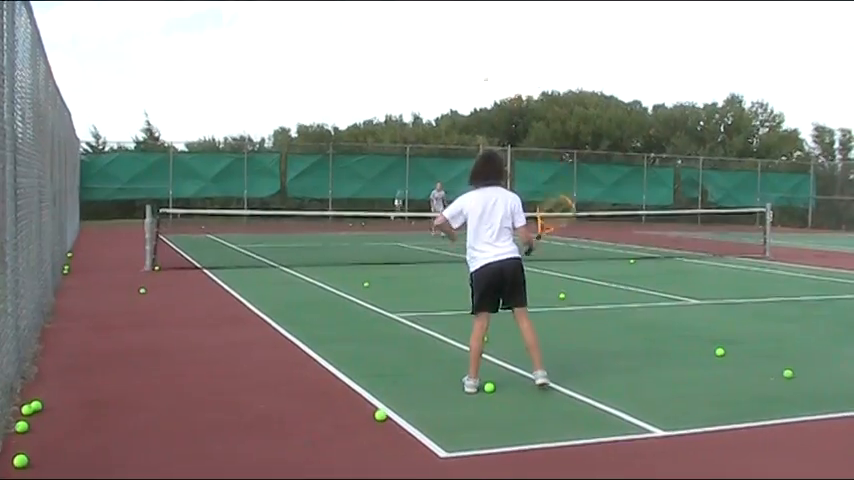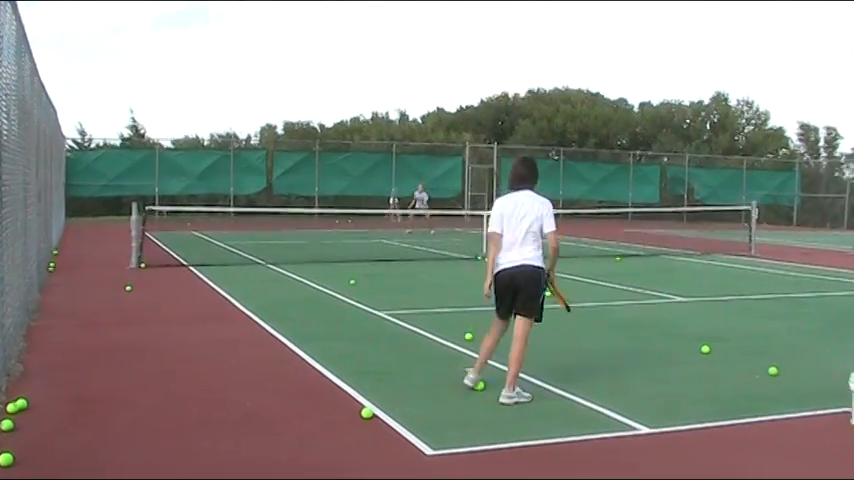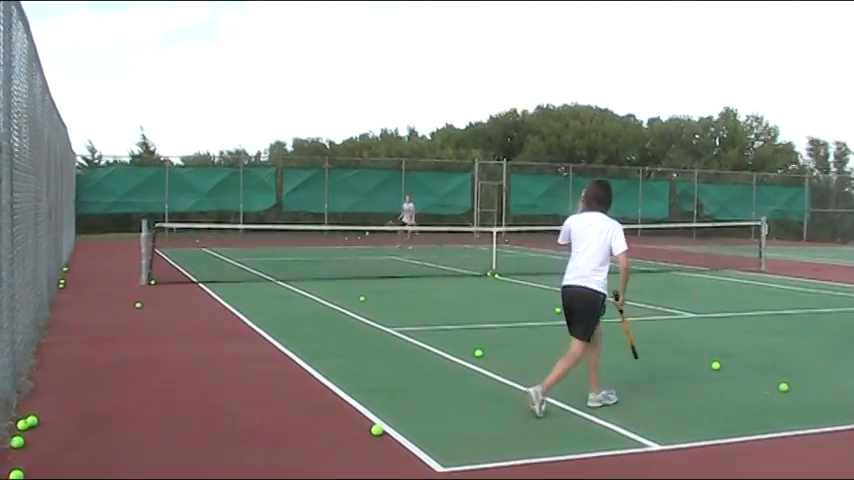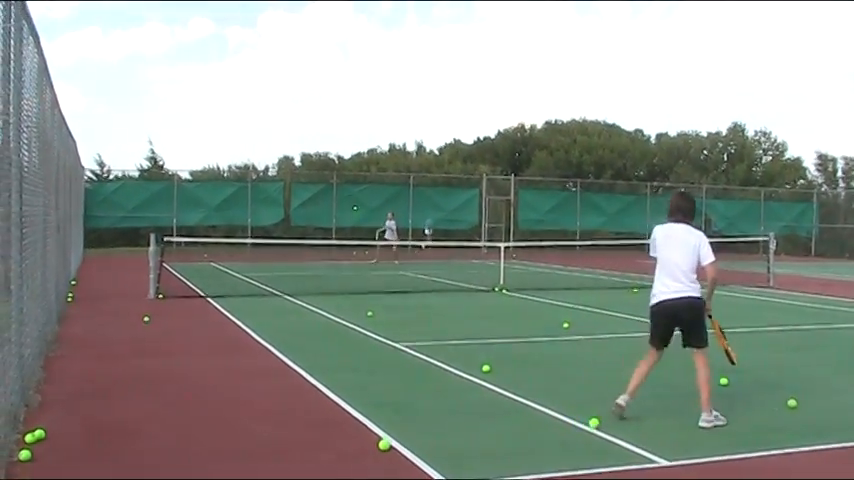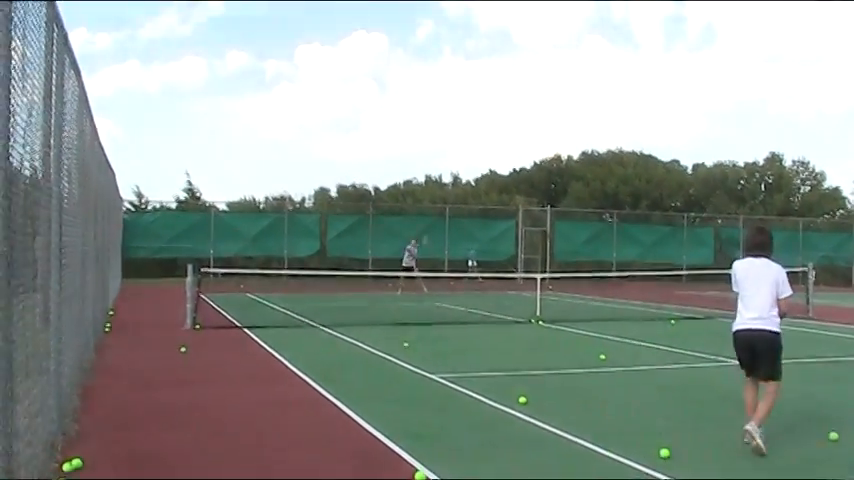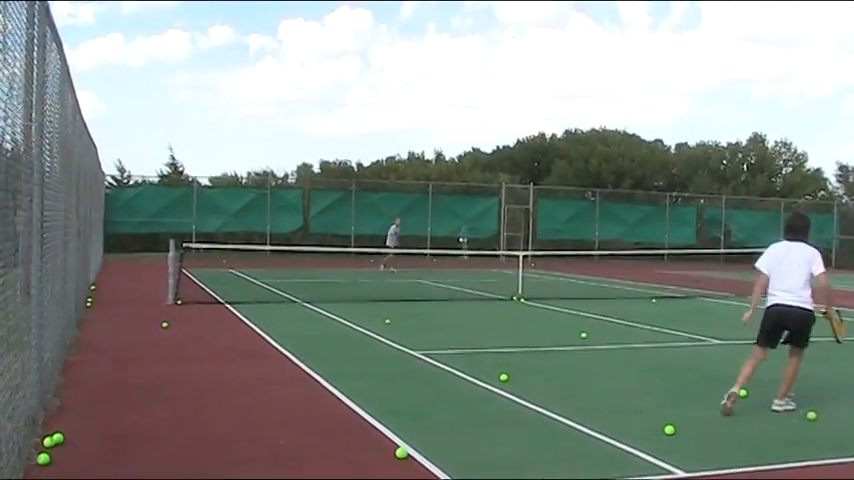
dt=0.5s
person 1, frame 1
left shoulder: (467, 199)
right shoulder: (512, 198)
left elbow: (439, 223)
right elbow: (524, 237)
left wrist: (452, 235)
right wrist: (531, 243)
left hip: (483, 267)
right hip: (511, 263)
left knee: (480, 325)
right knee: (522, 318)
left ankle: (472, 379)
right ankle: (539, 371)
person 1, frame 2
left shoulder: (501, 203)
right shoulder: (543, 204)
left elbow: (494, 241)
right elbow: (553, 244)
left wrist: (488, 276)
right wrist: (550, 271)
left hip: (504, 270)
right hip: (532, 270)
left knee: (499, 325)
right knee: (521, 332)
left ankle: (474, 373)
right ankle: (509, 390)
person 1, frame 3
left shoulder: (573, 220)
right shoulder: (612, 226)
right elbow: (624, 264)
right wrist: (621, 293)
left hip: (568, 287)
right hip: (591, 292)
left knee: (594, 338)
right knee: (578, 350)
left ankle: (596, 392)
right ankle: (541, 389)
person 1, frame 4
left shoulder: (658, 231)
right shoulder: (698, 237)
right elbow: (712, 275)
right wrist: (708, 299)
left hip: (661, 302)
right hip: (690, 301)
left knee: (653, 355)
right knee: (700, 357)
left ankle: (625, 397)
right ankle: (707, 413)
person 1, frame 5
left shoulder: (737, 266)
right shoulder: (777, 270)
right elbow: (784, 308)
left hip: (741, 331)
right hip: (768, 333)
left knee: (751, 381)
right knee: (771, 388)
left ankle: (752, 428)
right ankle: (754, 425)
person 1, frame 6
left shoulder: (773, 249)
right shoulder: (812, 253)
left elbow: (761, 281)
right elbow: (823, 284)
left wrist: (751, 309)
right wrist: (828, 306)
left hip: (775, 307)
right hip: (802, 310)
left knee: (757, 353)
right knee: (796, 354)
left ankle: (735, 390)
right ankle: (781, 399)
